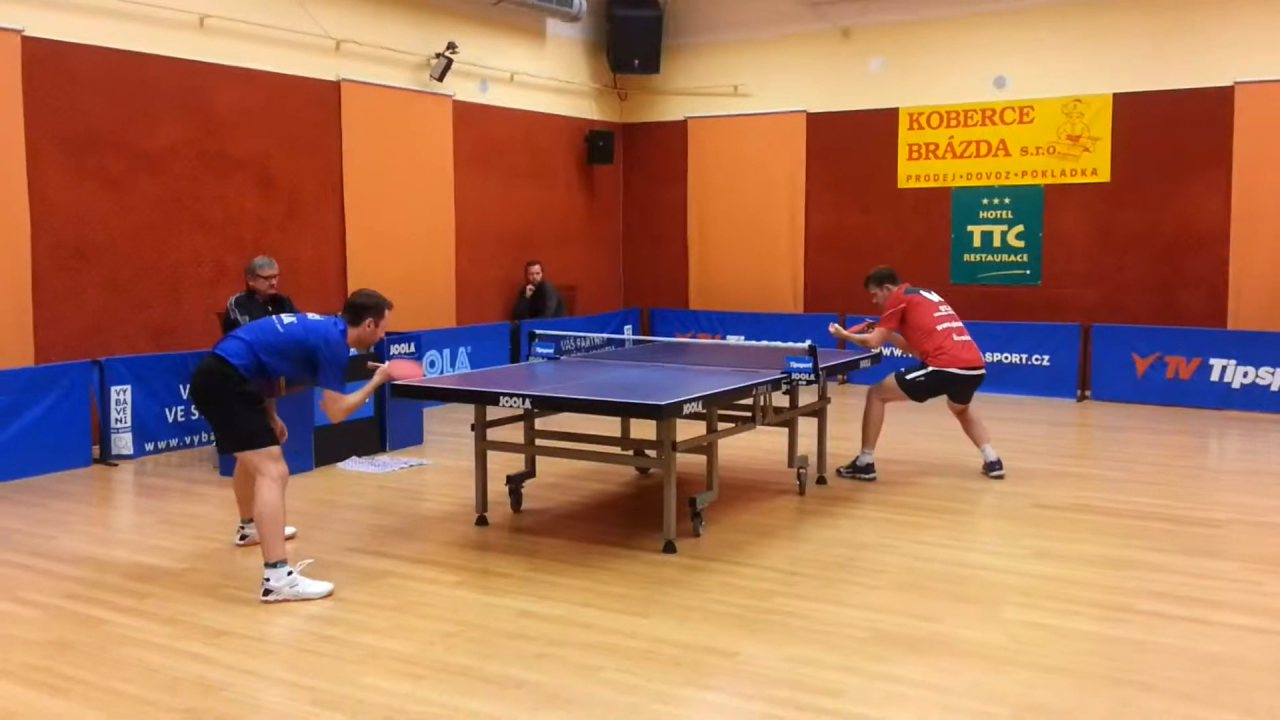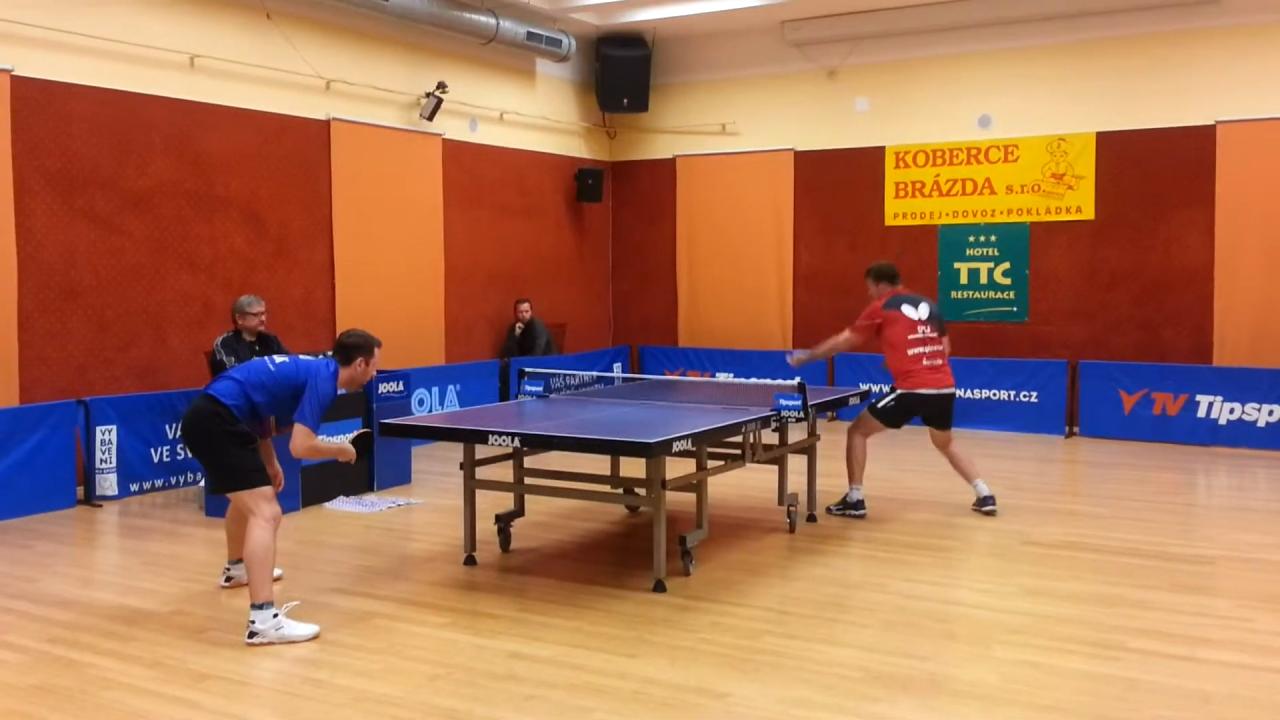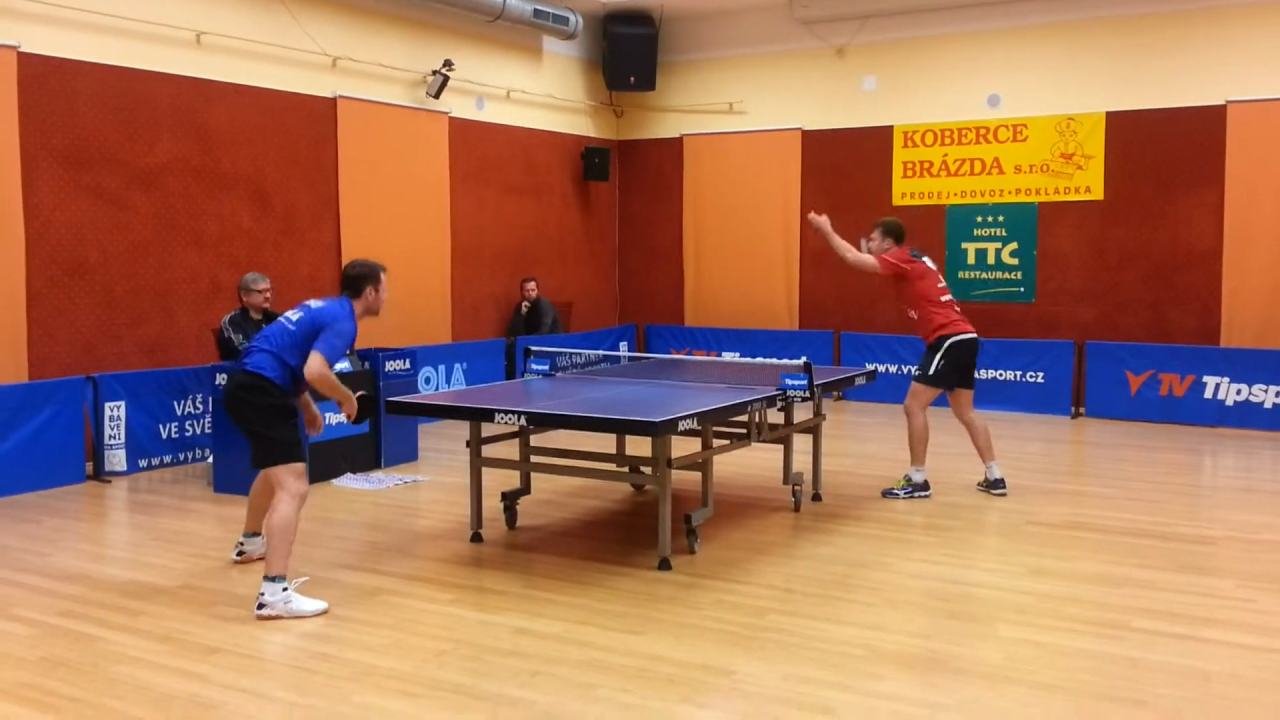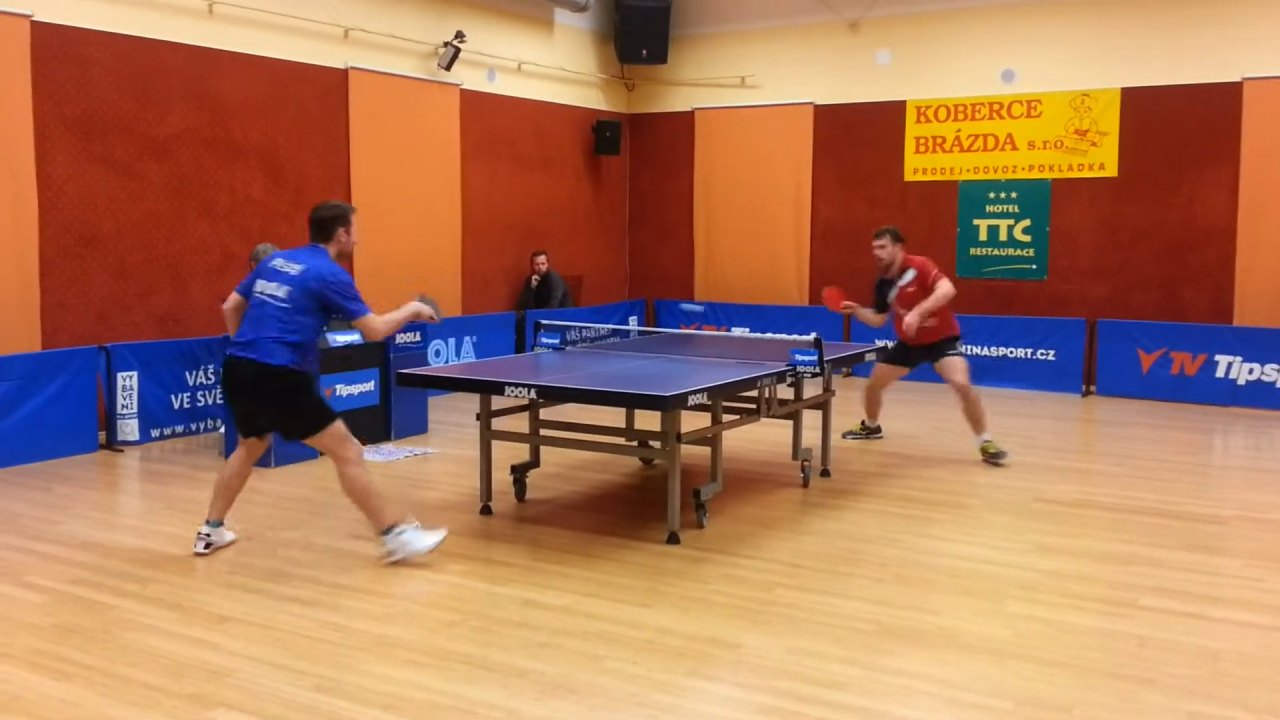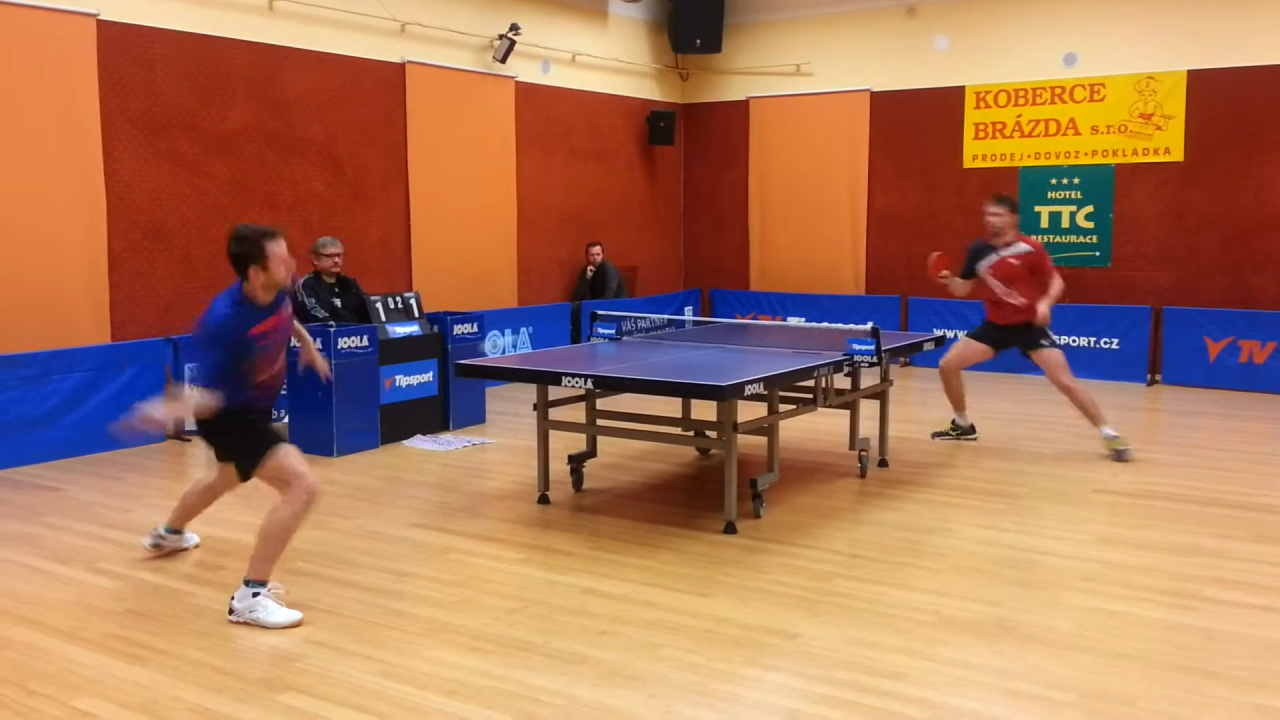
dt=1s
person 1, frame 1
left shoulder: (323, 328)
right shoulder: (333, 340)
right elbow: (335, 411)
left wrist: (270, 417)
right wrist: (376, 381)
left hip: (215, 374)
right hip: (225, 380)
left knee: (251, 456)
right knee: (272, 472)
left ankle: (251, 527)
right ankle: (278, 577)
person 1, frame 2
left shoulder: (312, 368)
right shoulder: (323, 380)
right elbow: (301, 446)
left wrist: (269, 462)
right wrist: (341, 450)
left hip: (206, 414)
right hip: (218, 421)
left knee: (246, 497)
right knee: (265, 513)
left ankle: (236, 568)
right ankle: (263, 621)
person 1, frame 3
left shoulder: (323, 308)
right shoulder: (343, 321)
right elbow: (315, 371)
left wrist: (306, 406)
right wrist: (347, 399)
left hip: (244, 383)
right hip: (260, 392)
left knee: (276, 465)
right knee: (294, 489)
left ankle: (250, 542)
right ankle: (273, 591)
person 1, frame 4
left shoulder: (273, 261)
right shoulder: (330, 274)
left elbow: (230, 308)
right elbow: (374, 329)
right wrist: (412, 310)
left hip: (237, 370)
right hip: (278, 376)
left knee: (250, 447)
right knee: (347, 454)
left ankle: (210, 532)
right ankle: (396, 534)
person 1, frame 5
left shoulder: (278, 290)
right shoulder: (224, 320)
right elbow: (206, 397)
left wrist: (311, 351)
right wrist: (176, 407)
left hip: (254, 411)
right hip: (230, 418)
left knee: (230, 476)
right knee: (302, 486)
left ankle: (168, 533)
right ankle: (250, 595)
person 2, frame 1
left shoulder: (899, 297)
right shoulder: (925, 297)
left elbow: (874, 342)
left wrist: (844, 335)
right wrist: (885, 332)
left hip: (945, 367)
right hip: (975, 368)
left knee: (876, 394)
right knee: (961, 409)
left ankle: (865, 463)
right ankle: (992, 460)
person 2, frame 2
left shoulder: (881, 308)
right shoulder: (928, 305)
left elbow: (842, 342)
left wrist: (807, 355)
left hip: (912, 391)
right hip: (944, 390)
left knee: (858, 431)
right knee: (946, 445)
left ankle: (854, 499)
right ankle: (985, 495)
person 2, frame 3
left shoulder: (900, 258)
right shoulder: (916, 260)
left elbow: (856, 259)
left wrist: (828, 231)
left hip: (949, 340)
right hip: (963, 339)
left knee: (914, 405)
right knee: (965, 411)
left ankle: (917, 481)
right ankle: (994, 478)
person 2, frame 4
left shoulder: (920, 266)
right shoulder: (883, 284)
left elbow: (948, 290)
right elbow: (878, 320)
left wrist: (916, 312)
right wrist: (857, 310)
left hip: (944, 339)
right hip: (910, 345)
left knee: (960, 383)
right knee: (873, 385)
left ankle: (985, 442)
right ankle: (870, 425)
person 2, frame 5
left shoulder: (1030, 249)
right shoulder: (977, 251)
left elbow: (1056, 283)
right elbow: (963, 290)
left wrist: (1045, 303)
right wrist: (951, 281)
left hip: (1032, 325)
right hip: (996, 325)
left knee: (1064, 381)
right knee: (947, 365)
left ankle: (1110, 435)
right ankle: (962, 424)
